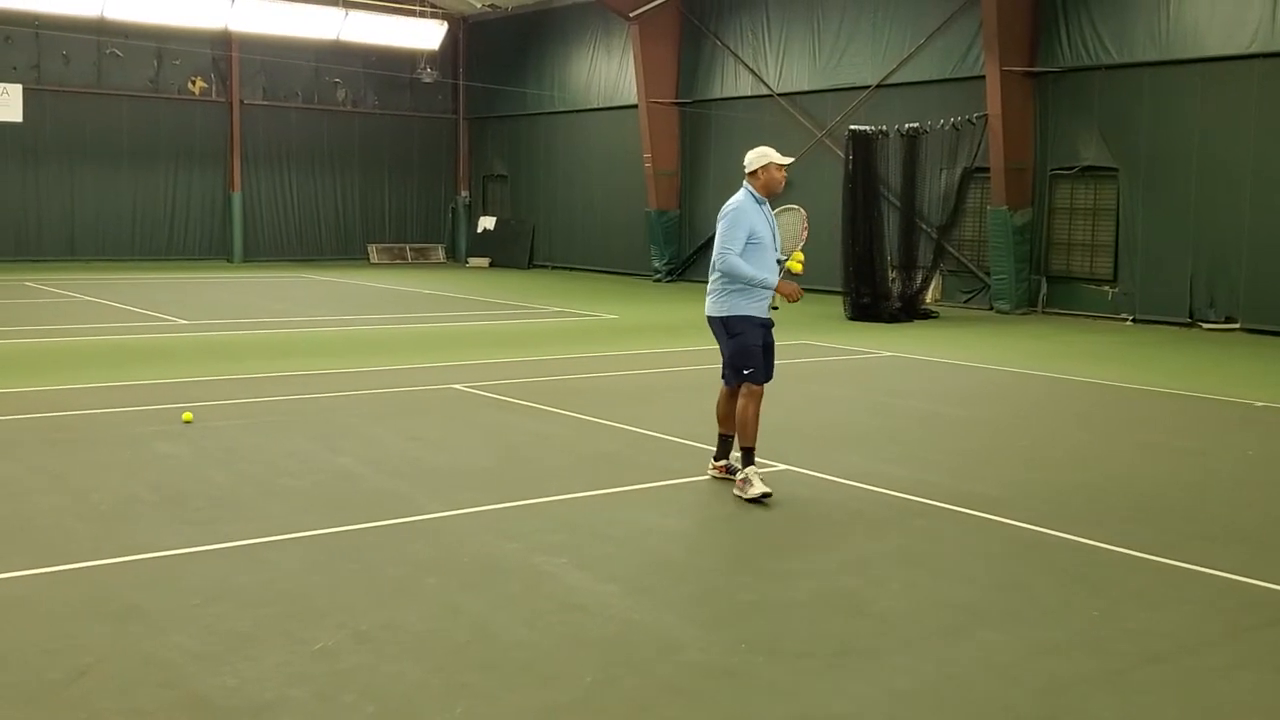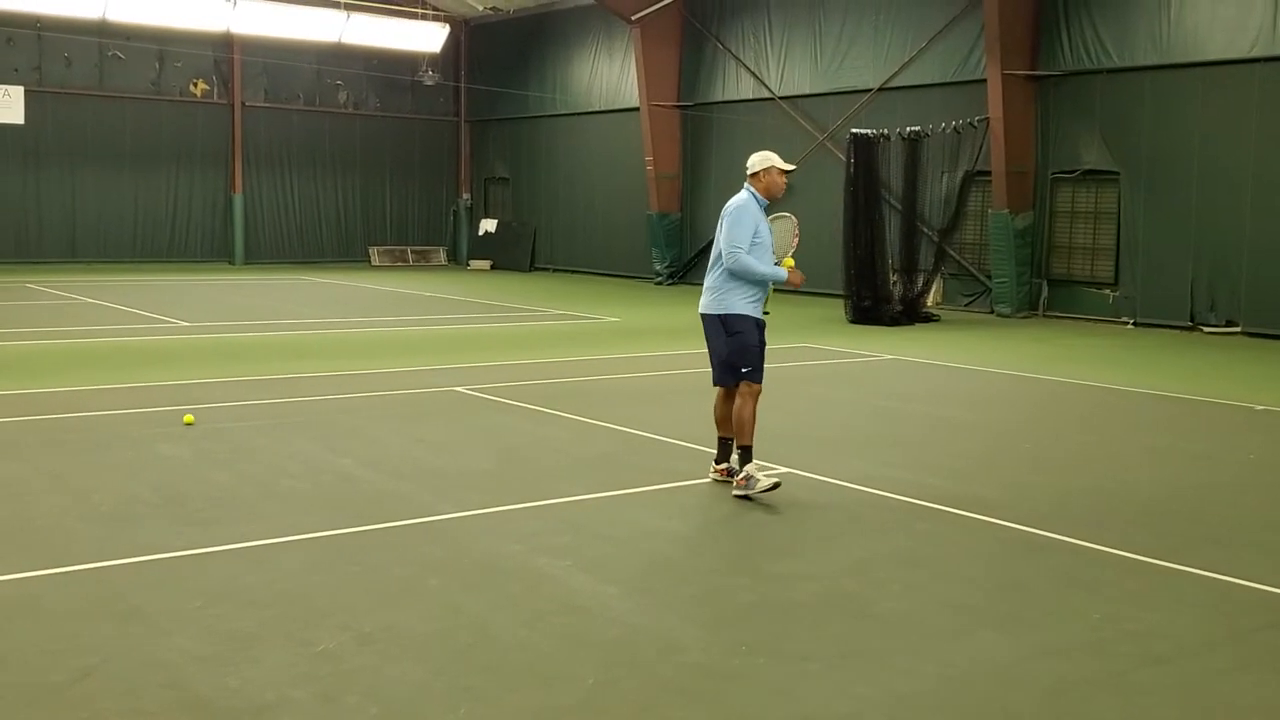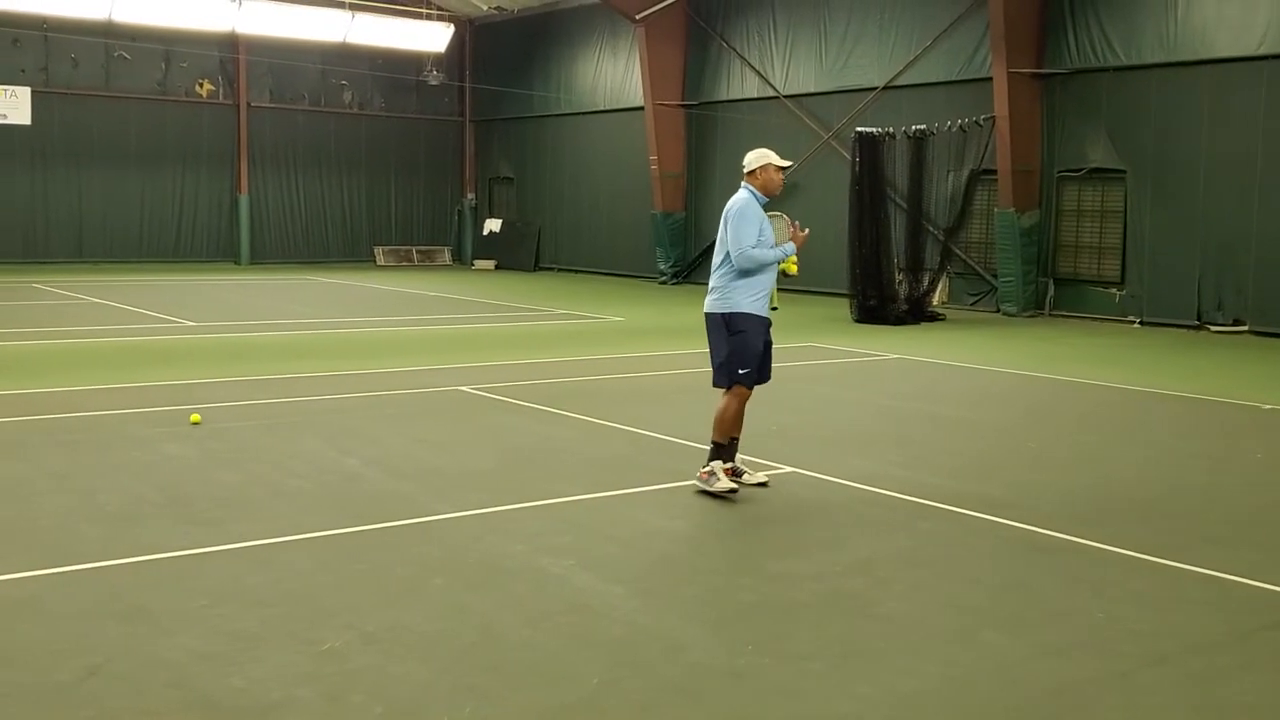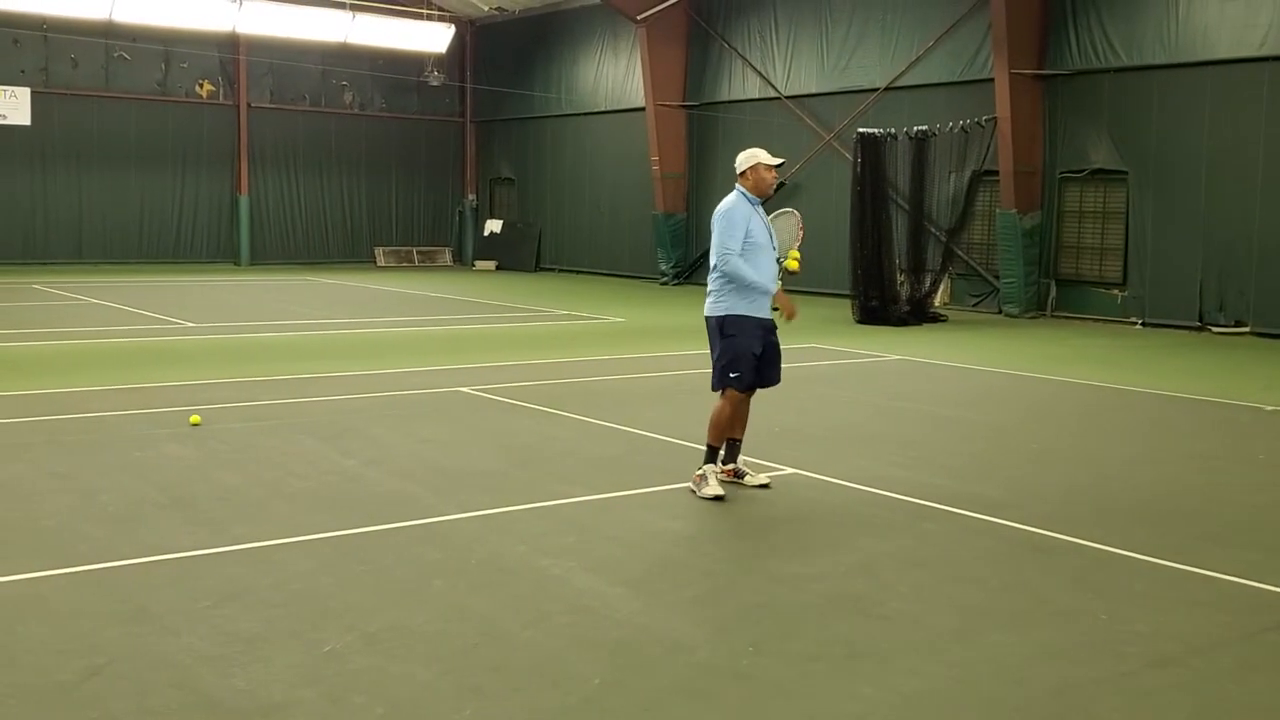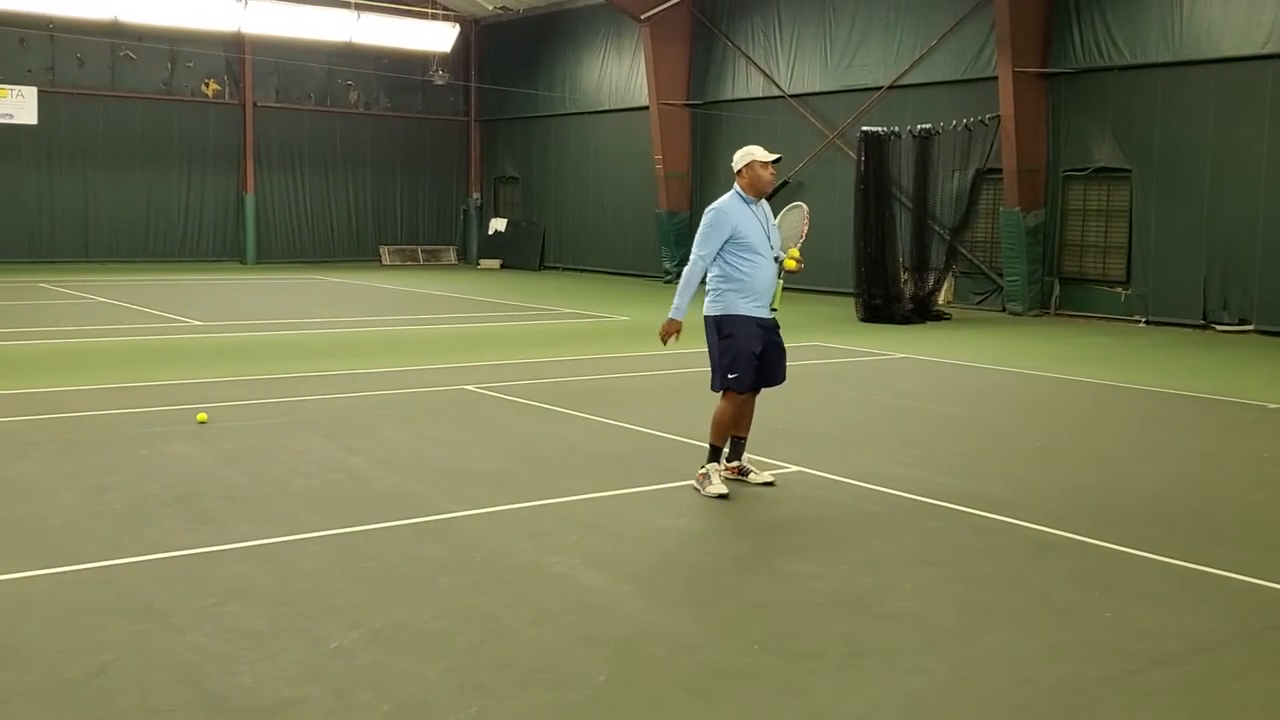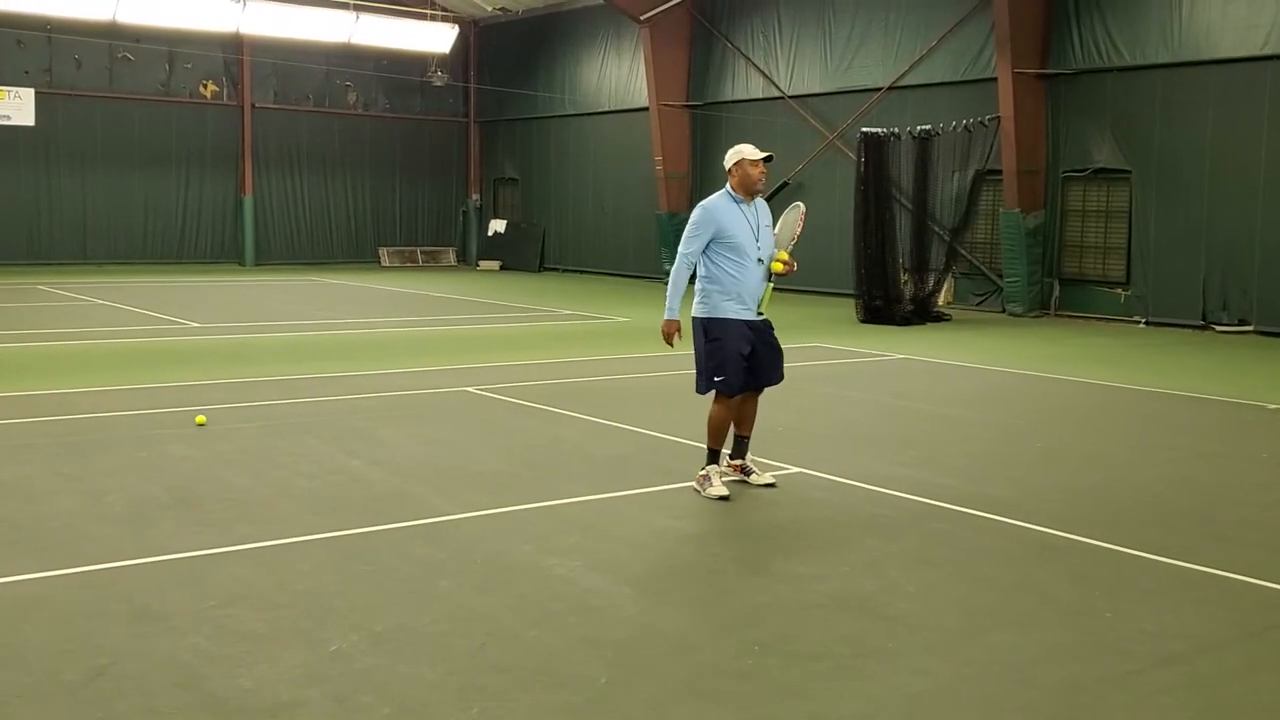
dt=0.3s
person 1, frame 1
left shoulder: (762, 207)
right shoulder: (739, 208)
right elbow: (726, 261)
left wrist: (784, 265)
right wrist: (775, 283)
left hip: (751, 311)
right hip: (735, 313)
left knee: (736, 384)
right knee: (752, 387)
left ankle: (721, 460)
right ankle: (747, 474)
person 1, frame 2
left shoulder: (755, 208)
right shoulder: (742, 207)
right elbow: (734, 259)
left wrist: (778, 270)
right wrist: (783, 275)
left hip: (743, 311)
right hip: (729, 312)
left knee: (731, 386)
right knee: (748, 387)
left ankle: (722, 463)
right ankle: (746, 473)
person 1, frame 3
left shoulder: (753, 205)
right shoulder: (743, 206)
right elbow: (744, 257)
left wrist: (782, 262)
right wrist: (790, 248)
left hip: (750, 312)
right hip: (734, 313)
left knee: (742, 388)
right knee: (737, 389)
left ankle: (728, 462)
right ankle: (711, 467)
person 1, frame 4
left shoulder: (754, 209)
right shoulder: (732, 209)
right elbow: (727, 262)
left wrist: (775, 283)
right wrist: (774, 291)
left hip: (756, 315)
right hip: (733, 316)
left knee: (746, 390)
right knee: (733, 392)
left ankle: (730, 464)
right ankle: (706, 469)
person 1, frame 5
left shoulder: (764, 209)
right shoulder: (723, 211)
right elbow: (697, 263)
left wrist: (787, 263)
right wrist: (676, 313)
left hip: (762, 315)
right hip: (731, 316)
left knee: (751, 389)
right knee: (734, 392)
left ankle: (735, 461)
right ankle: (709, 468)
person 1, frame 6
left shoulder: (762, 208)
right shoulder: (711, 209)
right elbow: (684, 261)
left wrist: (781, 264)
right wrist: (671, 312)
left hip: (754, 317)
right hip: (721, 318)
left knee: (752, 389)
right knee: (728, 394)
left ankle: (738, 460)
right ankle: (709, 470)
